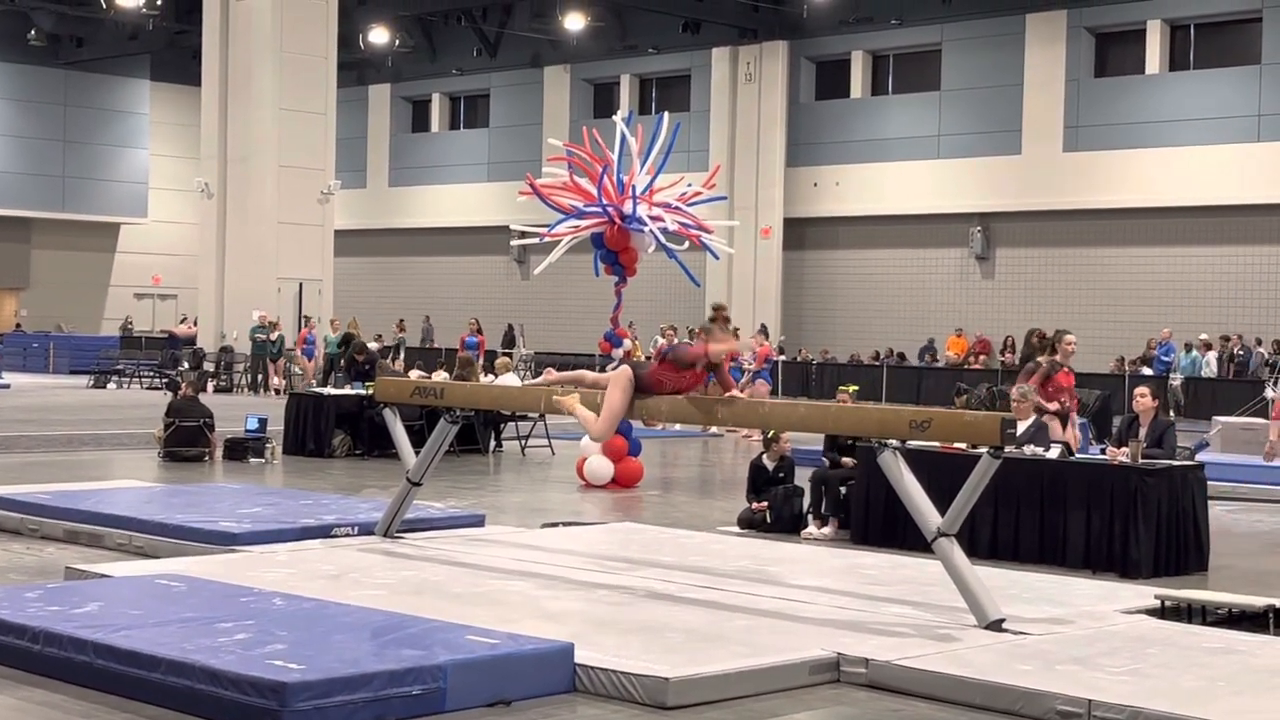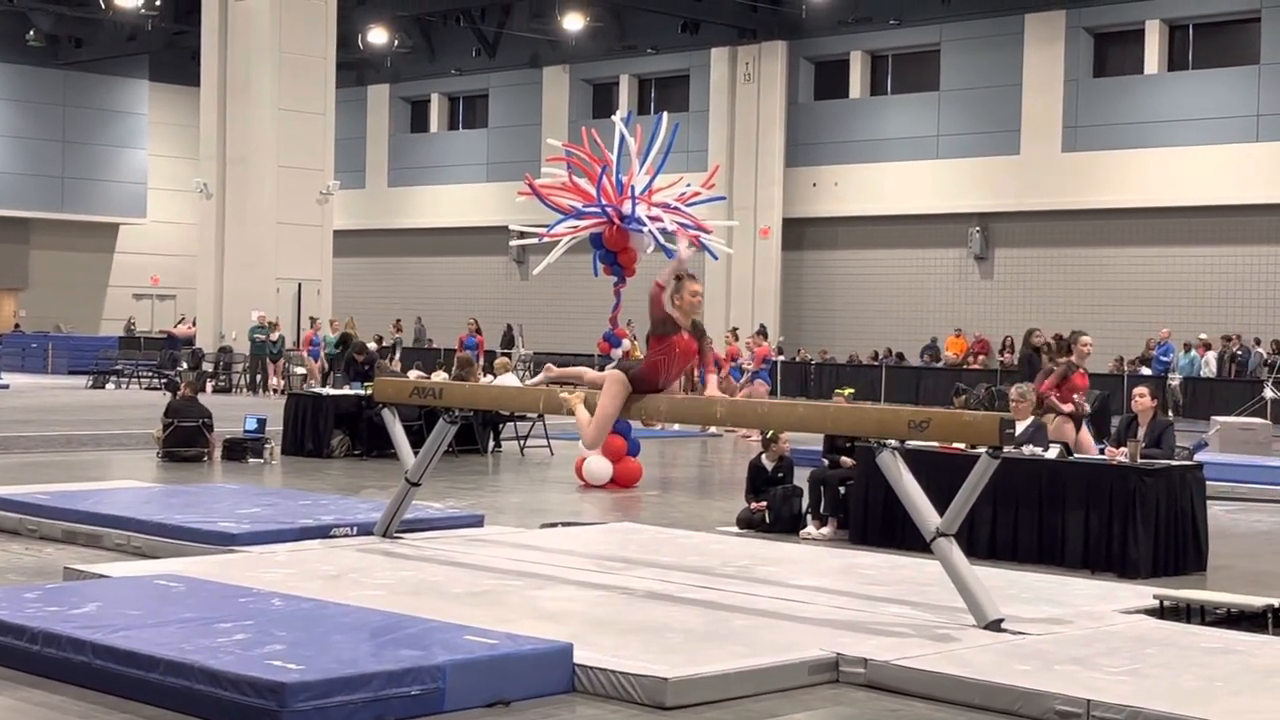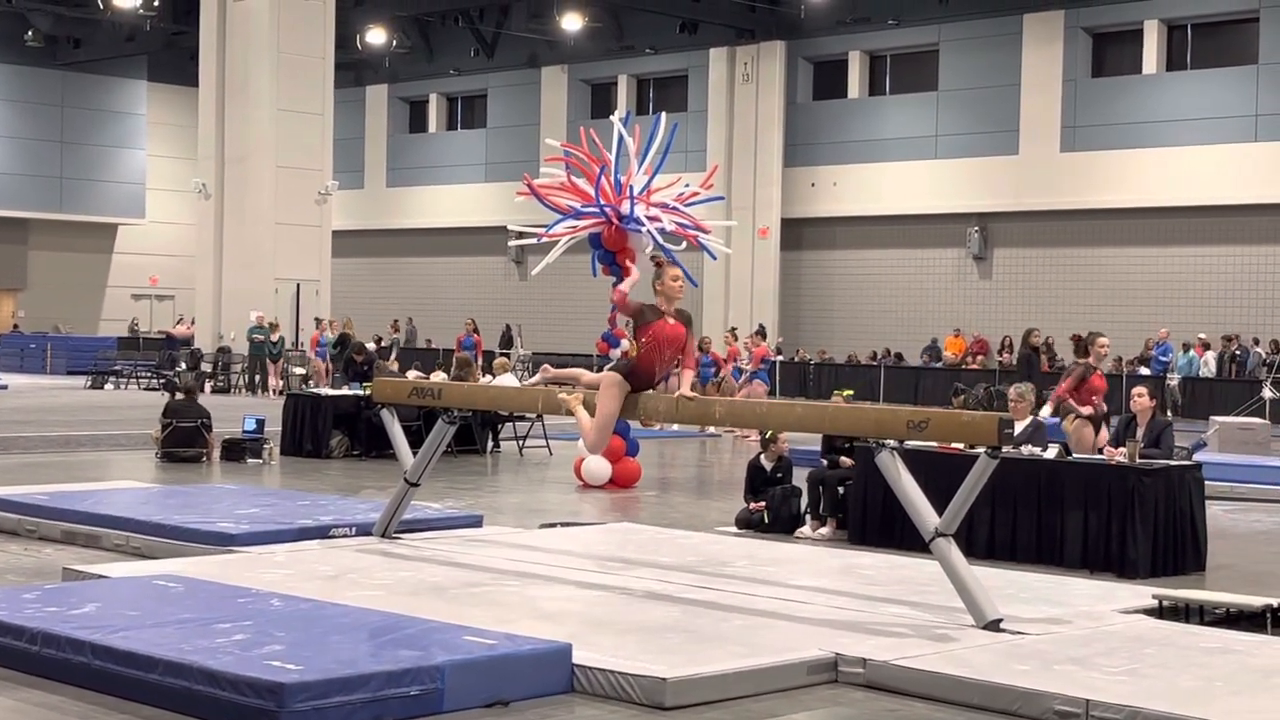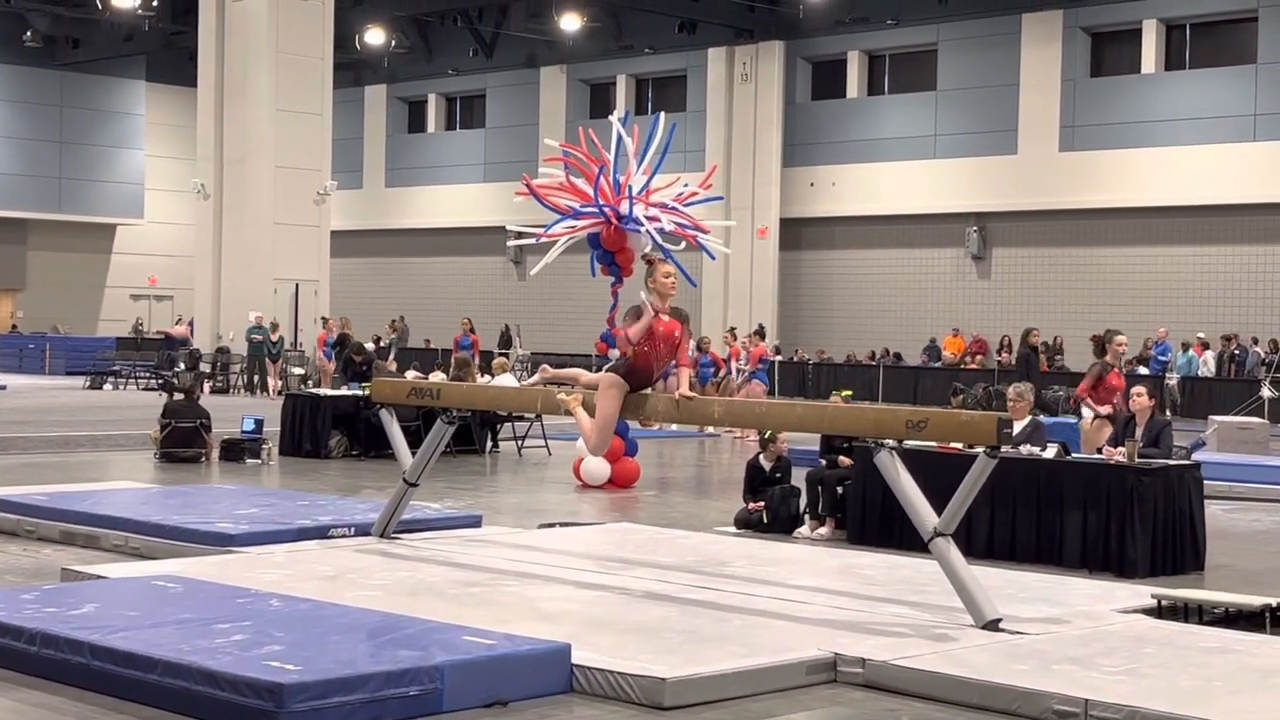
dt=0.2s
person 1, frame 1
left shoulder: (714, 361)
right shoulder: (680, 353)
left elbow: (727, 385)
right elbow: (702, 352)
left wrist: (733, 391)
right wrist: (731, 345)
left hip: (644, 379)
right hip: (631, 376)
left knee: (594, 379)
right knee: (599, 433)
left ankle: (553, 377)
right ankle: (572, 405)
person 1, frame 2
left shoulder: (697, 330)
right shoulder: (662, 321)
left elbow: (708, 364)
right elbow: (656, 293)
left wrist: (711, 386)
right wrist: (678, 261)
left hip: (651, 388)
right hip: (626, 378)
left knee: (591, 376)
right knee: (592, 441)
left ankle: (552, 372)
right ankle: (576, 403)
person 1, frame 3
left shoulder: (685, 319)
right shoulder: (644, 311)
left elbow: (688, 359)
right elbow: (617, 299)
left wrist: (685, 387)
right wrist: (633, 277)
left hip: (645, 383)
right hip: (622, 376)
right knee: (594, 446)
left ankle: (549, 373)
right ankle: (576, 405)
person 1, frame 4
left shoulder: (681, 317)
right shoulder: (638, 311)
left elbow: (682, 355)
right elbow: (623, 344)
left wrist: (684, 387)
right wrist: (647, 318)
left hip: (643, 382)
right hip: (621, 377)
right knee: (596, 447)
left ankle: (548, 373)
right ankle: (575, 406)
